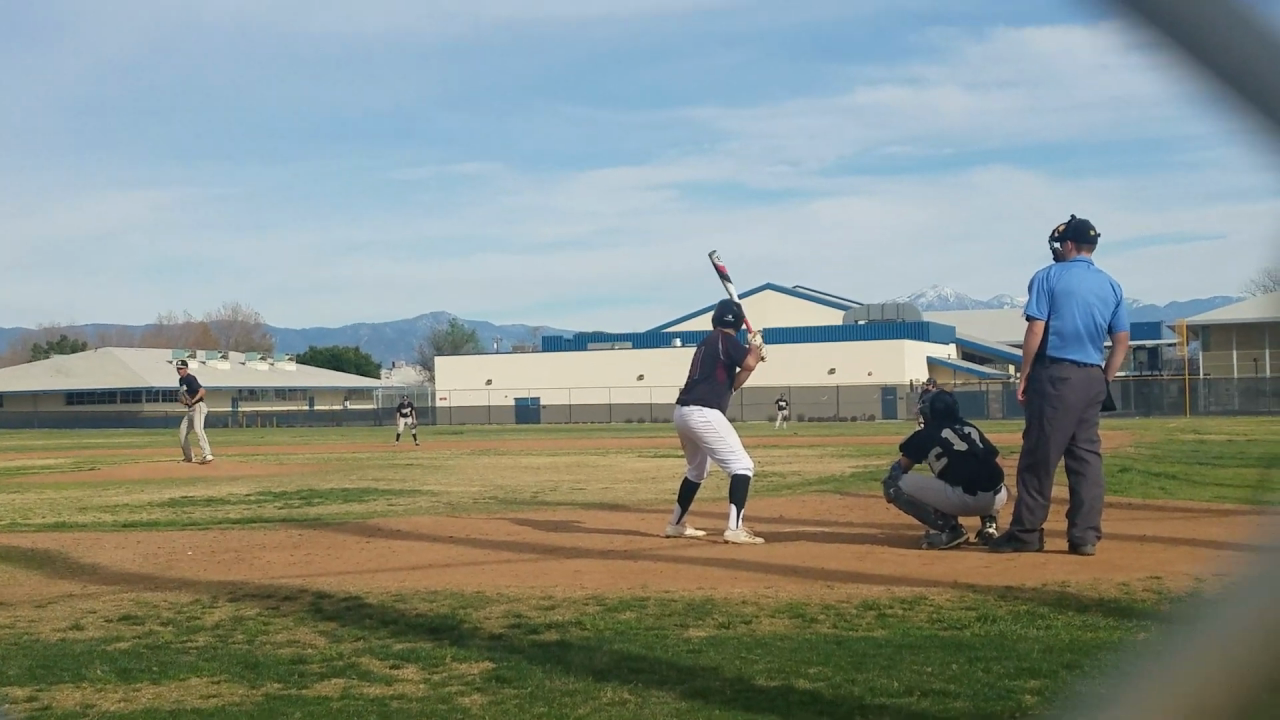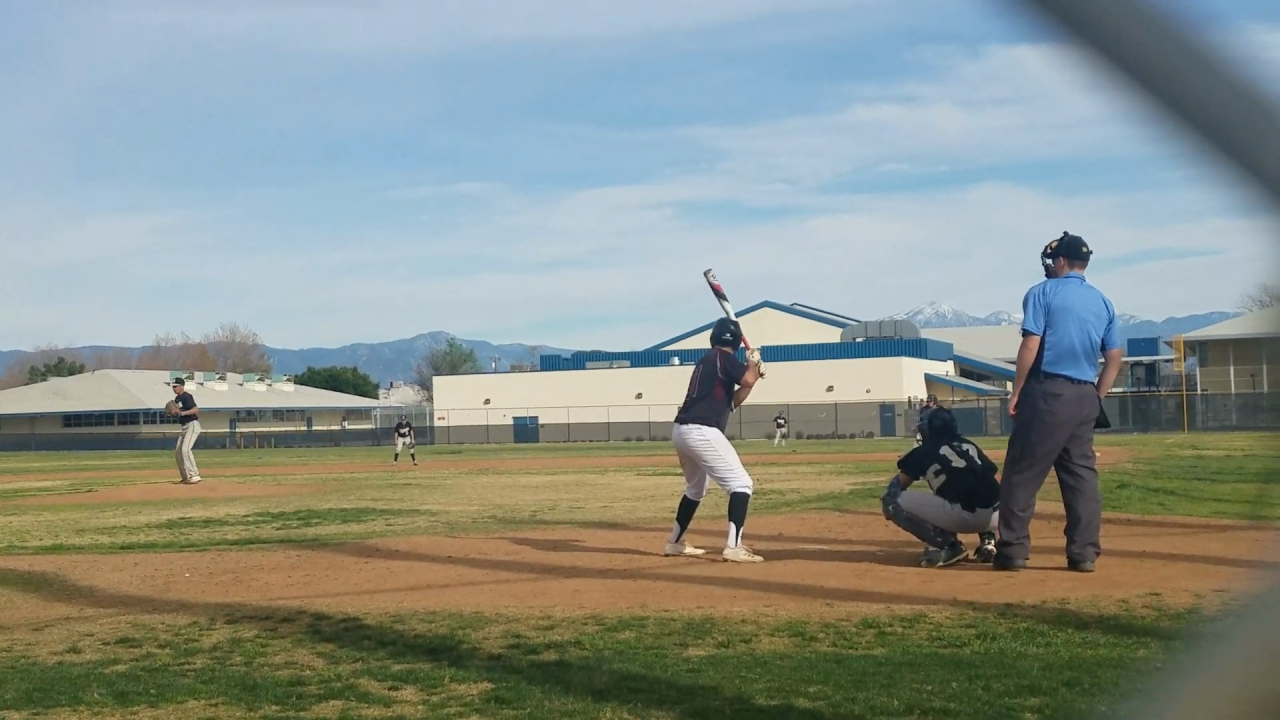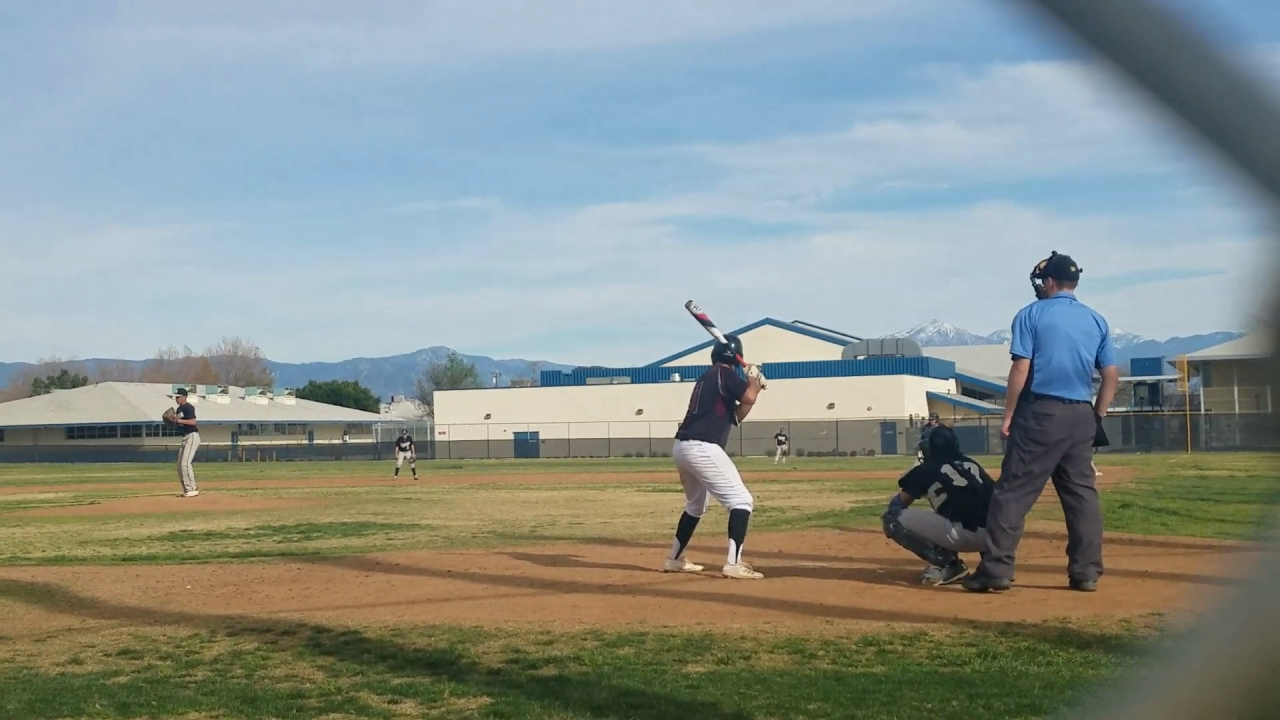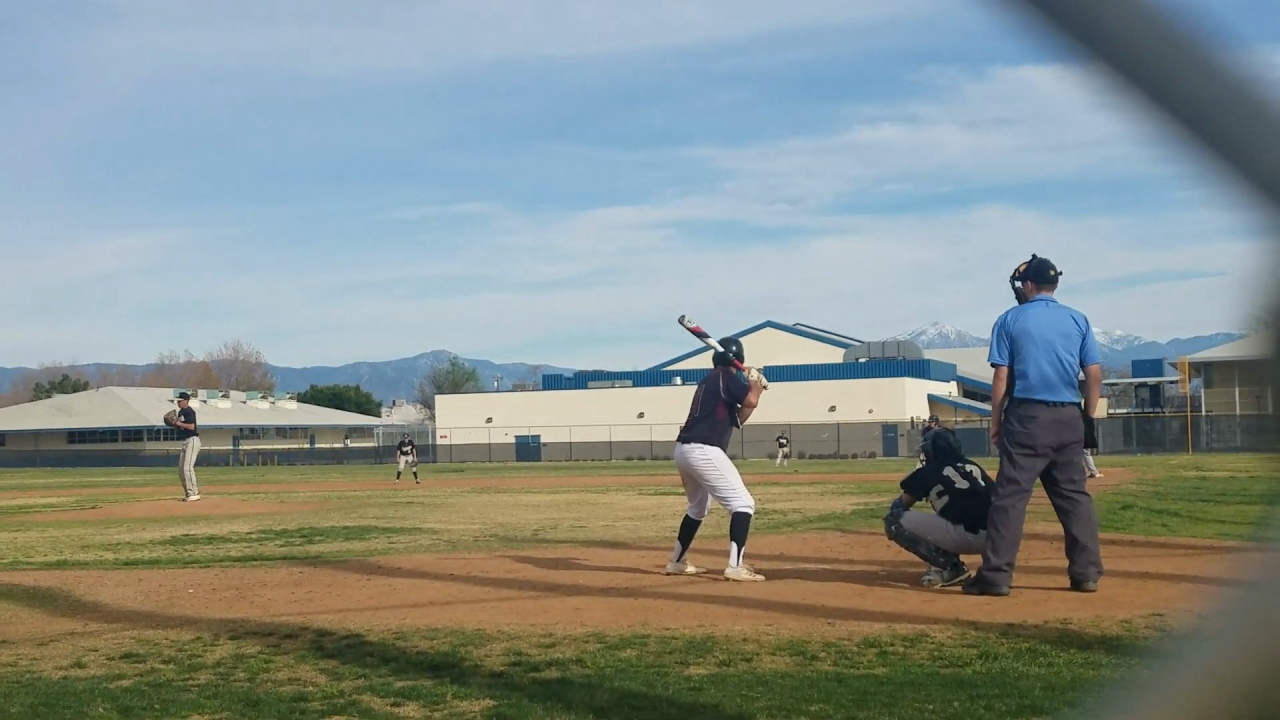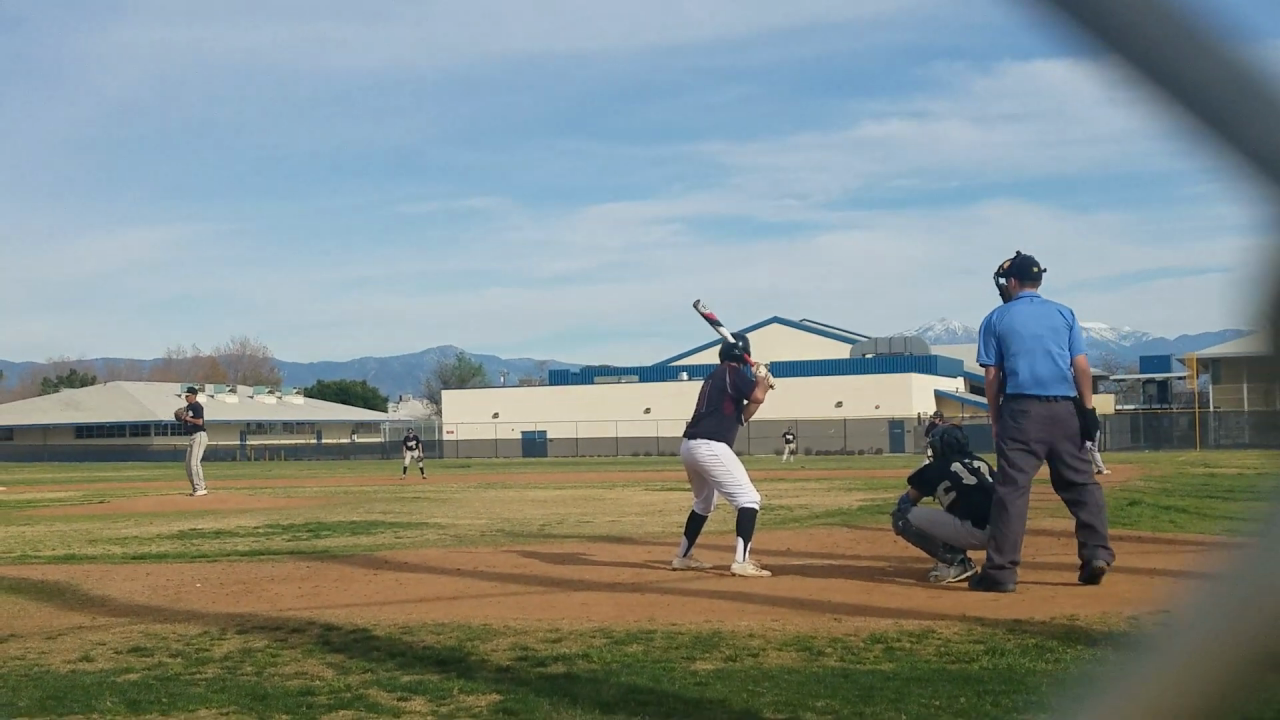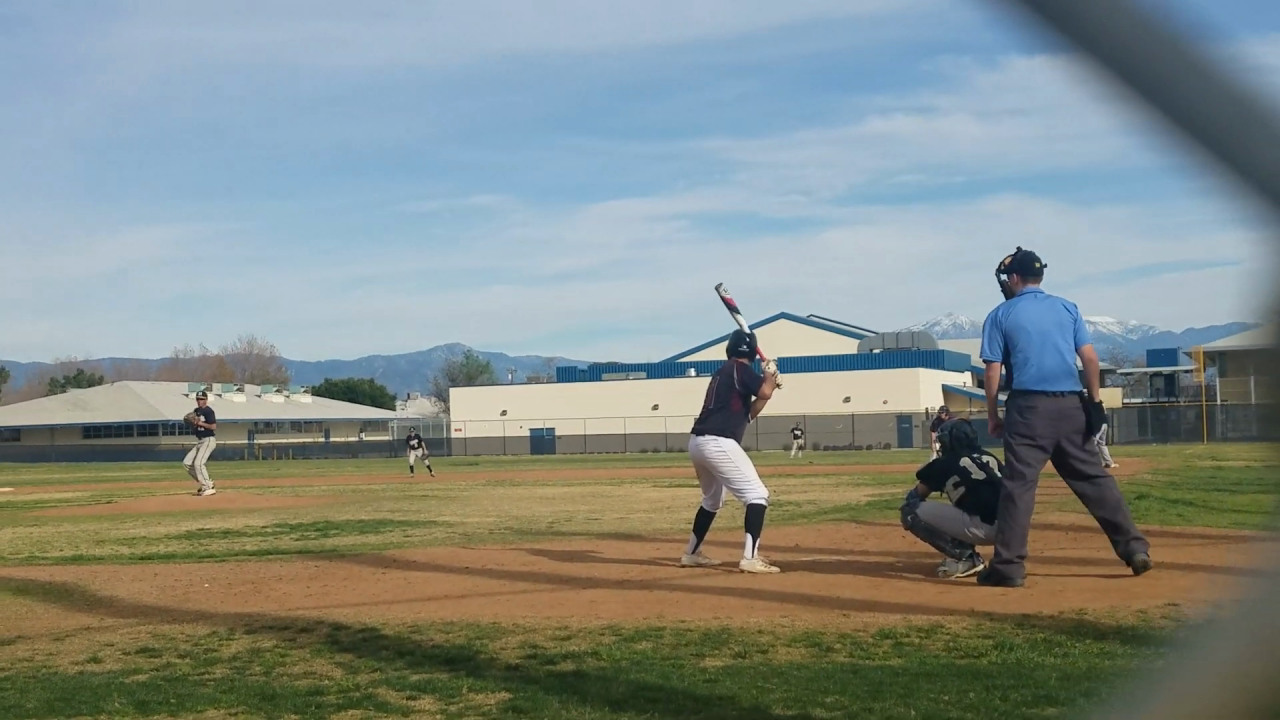
dt=0.2s
person 1, frame 1
left shoulder: (1048, 277)
right shoulder: (1111, 286)
left elbow: (1036, 331)
right elbow: (1121, 342)
left wrist: (1023, 376)
right wrist: (1103, 381)
left hip: (1055, 375)
right hip: (1092, 378)
left knee: (1038, 457)
right knee: (1087, 456)
left ankle: (1028, 532)
right ankle: (1085, 535)
person 1, frame 2
left shoulder: (1043, 292)
right shoulder: (1103, 302)
left elbow: (1031, 346)
right elbow: (1114, 359)
left wrist: (1016, 391)
right wrist: (1095, 397)
left hip: (1048, 391)
right hip: (1085, 395)
left knee: (1022, 470)
right knee: (1082, 473)
left ankle: (1013, 548)
right ankle: (1084, 552)
person 1, frame 3
left shoulder: (1031, 314)
right shoulder: (1096, 320)
left elbow: (1021, 370)
right elbow: (1111, 376)
left wrist: (1008, 414)
right wrist: (1096, 416)
left hip: (1039, 412)
right hip: (1080, 415)
left knee: (1014, 491)
right knee: (1082, 493)
left ankle: (996, 568)
right ankle: (1086, 571)
person 1, frame 4
left shoulder: (1010, 320)
right shoulder: (1078, 320)
left elbow: (1001, 377)
right elbow: (1094, 374)
left wrist: (996, 420)
right wrist: (1089, 417)
left hip: (1026, 417)
right hip: (1069, 417)
left knee: (1010, 496)
right knee: (1074, 494)
left ankle: (996, 575)
right ankle: (1086, 570)
person 1, frame 5
left shoulder: (996, 319)
right shoulder: (1064, 314)
left elbow: (990, 376)
right elbow: (1081, 366)
left wrist: (996, 417)
right wrist: (1087, 408)
left hip: (1020, 411)
right hip: (1064, 410)
left knee: (1011, 490)
right knee: (1081, 483)
left ankle: (1000, 572)
right ankle: (1097, 553)
person 1, frame 6
left shoulder: (1000, 315)
right shoulder: (1067, 308)
left elbow: (993, 372)
right elbow: (1089, 358)
left wrist: (993, 415)
right wrist: (1094, 401)
left hip: (1028, 409)
right hip: (1071, 405)
left knee: (1018, 486)
right knee: (1094, 479)
left ankle: (1007, 566)
right ankle: (1133, 547)
person 2, frame 1
left shoulder: (707, 343)
right shoulder: (725, 339)
left elbow: (732, 385)
right elbow: (748, 364)
left wrist: (755, 356)
right wrist: (755, 347)
left hip: (684, 413)
right hip: (703, 413)
left knee: (697, 470)
right knee: (742, 465)
left ankle: (676, 524)
right ankle: (734, 529)
person 2, frame 2
left shoulder: (706, 361)
right shoulder: (723, 357)
left elbow: (732, 402)
right elbow: (746, 380)
left wrist: (754, 375)
right wrist: (753, 363)
left hip: (682, 431)
right hip: (701, 432)
left knee: (696, 488)
right knee: (741, 483)
left ankle: (675, 542)
right ankle: (733, 547)
person 2, frame 3
left shoulder: (707, 377)
right shoulder: (724, 374)
left elbow: (736, 416)
right elbow: (749, 398)
left wrist: (755, 386)
right wrist: (752, 380)
left hip: (683, 447)
right hip: (702, 448)
left knee: (696, 505)
right knee: (741, 500)
left ankle: (675, 559)
right ankle: (733, 564)
person 2, frame 4
left shoulder: (709, 381)
right shoulder: (725, 377)
left elbow: (738, 419)
right elbow: (751, 402)
left wrist: (755, 389)
right wrist: (753, 383)
left hip: (684, 451)
right hip: (704, 451)
left knee: (698, 508)
right knee: (742, 503)
left ankle: (677, 561)
right ankle: (735, 566)
person 2, frame 5
left shoulder: (715, 376)
right shoulder: (732, 372)
left elbow: (742, 416)
right elbow: (758, 397)
left wrist: (761, 386)
right wrist: (761, 379)
left hip: (690, 446)
right hip: (710, 447)
left knee: (704, 503)
right knee: (749, 499)
left ankle: (683, 557)
right ankle: (741, 562)
person 2, frame 6
left shoulder: (723, 372)
right shoulder: (739, 369)
left elbow: (749, 413)
right elbow: (764, 392)
left wrist: (769, 384)
right wrist: (770, 376)
left hip: (698, 443)
right hip: (718, 443)
left knee: (712, 499)
right knee: (757, 495)
left ankle: (692, 554)
right ankle: (750, 558)
person 3, frame 1
left shoulder: (925, 434)
right shoulder: (971, 429)
left elbow: (899, 469)
right elbow: (994, 465)
left hip: (963, 499)
right hip: (997, 498)
left knee: (893, 484)
left ankle: (948, 528)
right ankle: (989, 522)
person 3, frame 2
left shoulder: (924, 451)
right shoulder: (969, 446)
left elbow: (897, 486)
right elbow: (991, 480)
left hip: (962, 516)
right hip: (995, 515)
left knee: (891, 501)
left ankle: (947, 545)
right ankle: (988, 539)
person 3, frame 3
left shoulder: (925, 470)
right shoulder: (971, 464)
left elbow: (897, 505)
right elbow: (992, 497)
left hip: (964, 534)
left knee: (892, 519)
left ankle: (947, 564)
person 3, frame 4
left shoulder: (928, 472)
right shoulder: (973, 467)
left elbow: (898, 507)
left hip: (966, 537)
left knee: (894, 521)
left ankle: (949, 566)
person 3, frame 5
left shoulder: (935, 468)
right shoulder: (980, 463)
left elbow: (905, 503)
left hip: (974, 533)
left knee: (901, 516)
left ankle: (955, 562)
person 3, frame 6
left shoulder: (944, 463)
right shoulder: (989, 458)
left elbow: (914, 497)
left hip: (983, 528)
left knee: (909, 511)
left ankle: (964, 557)
right ankle: (976, 552)
